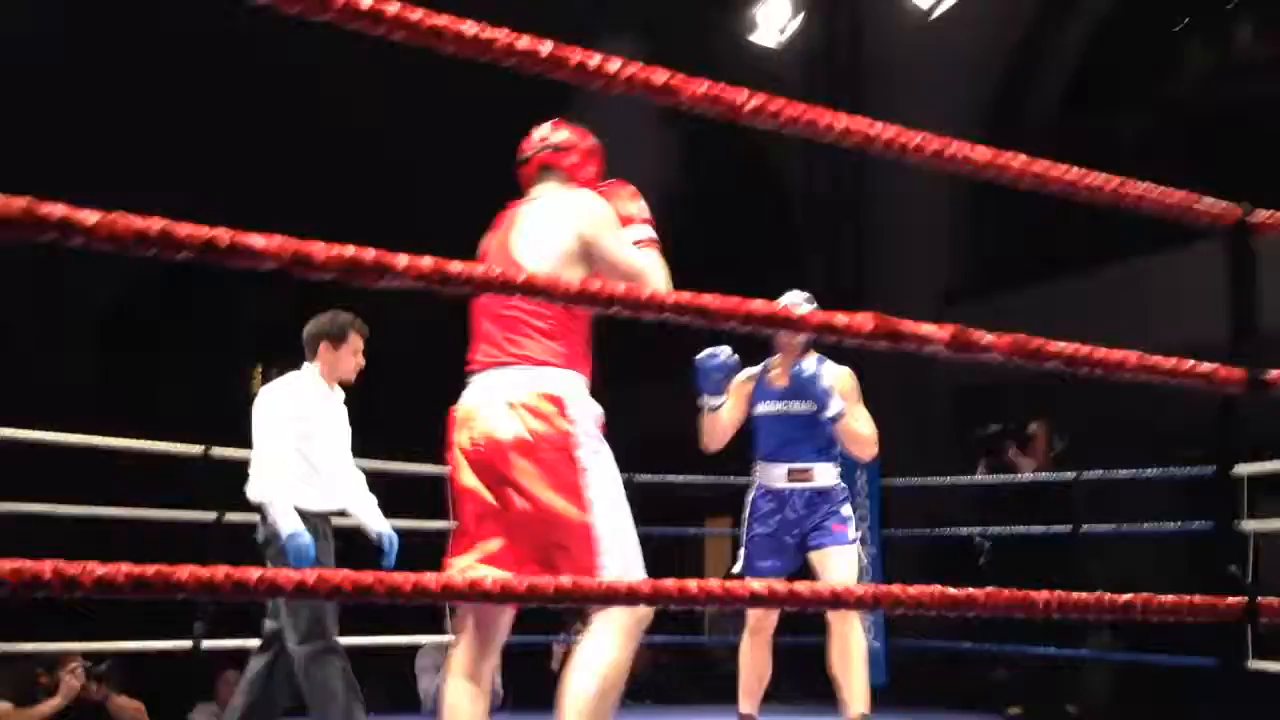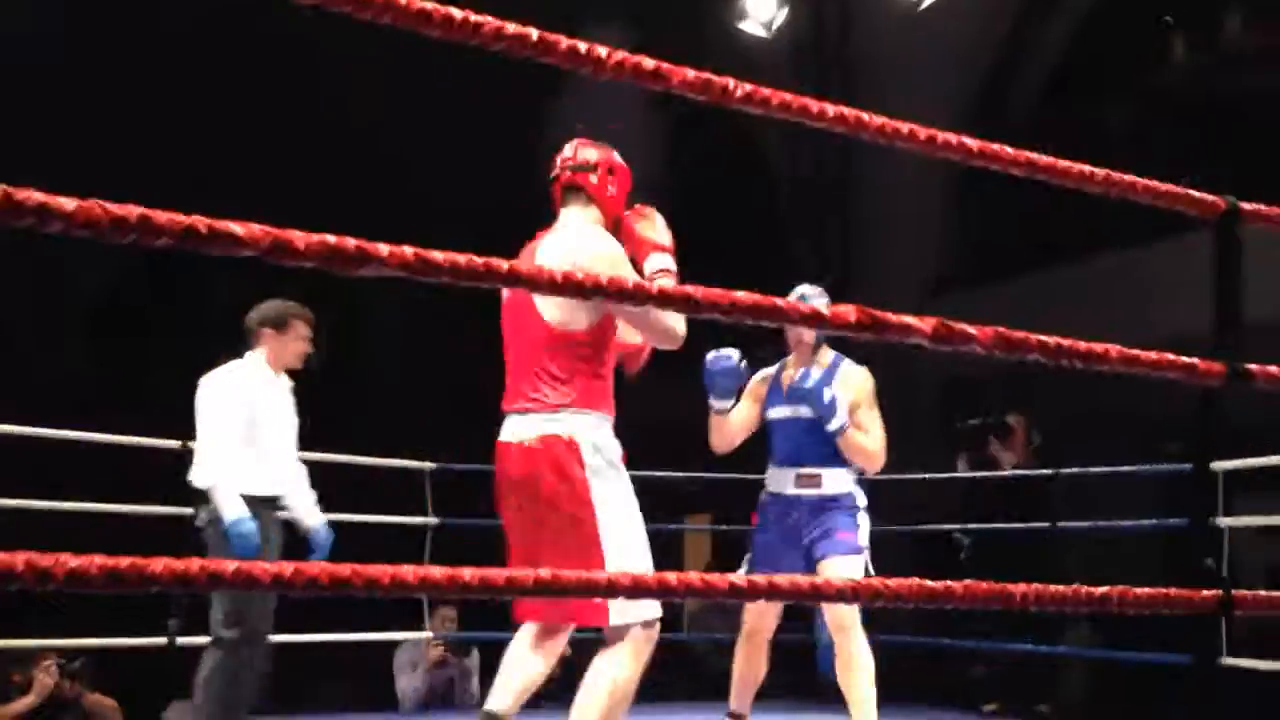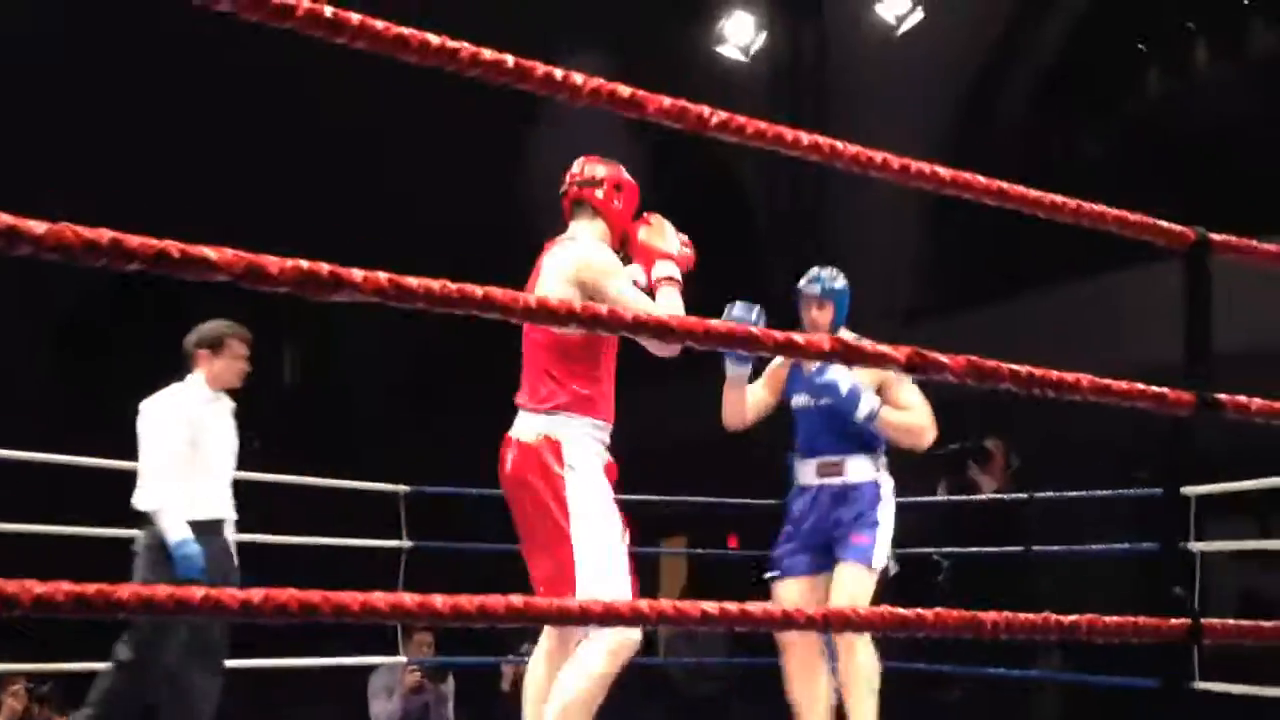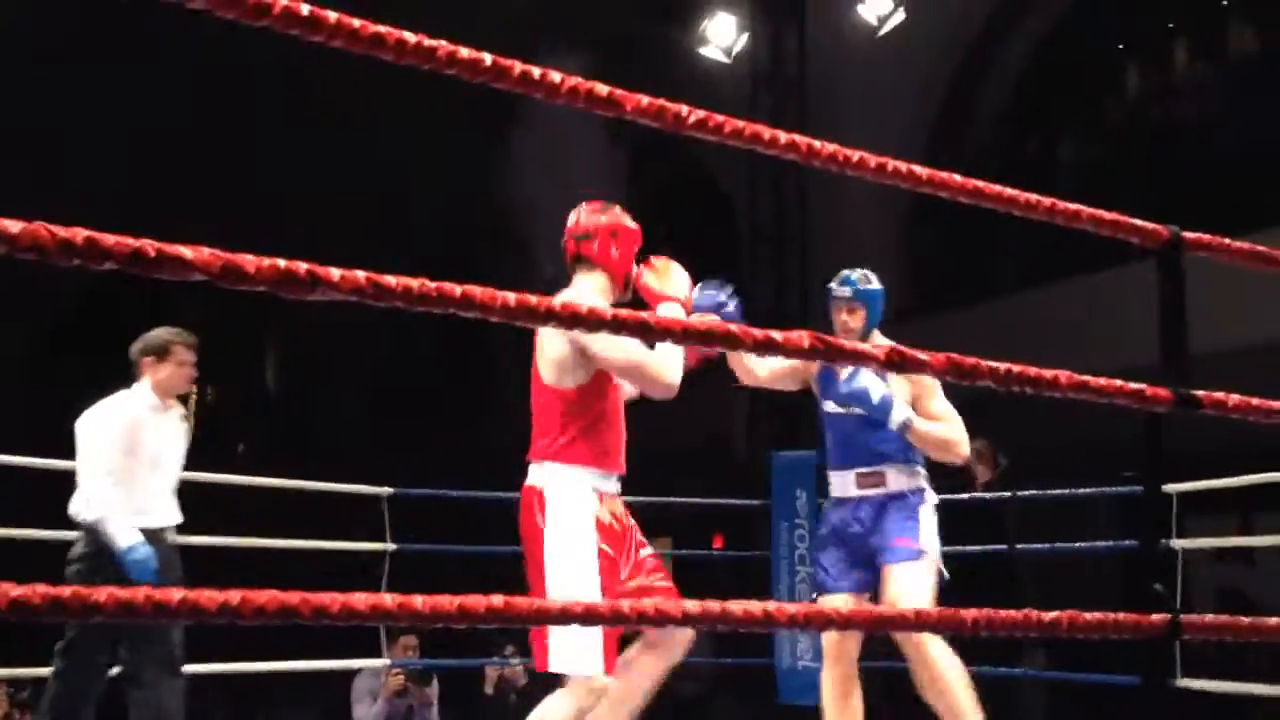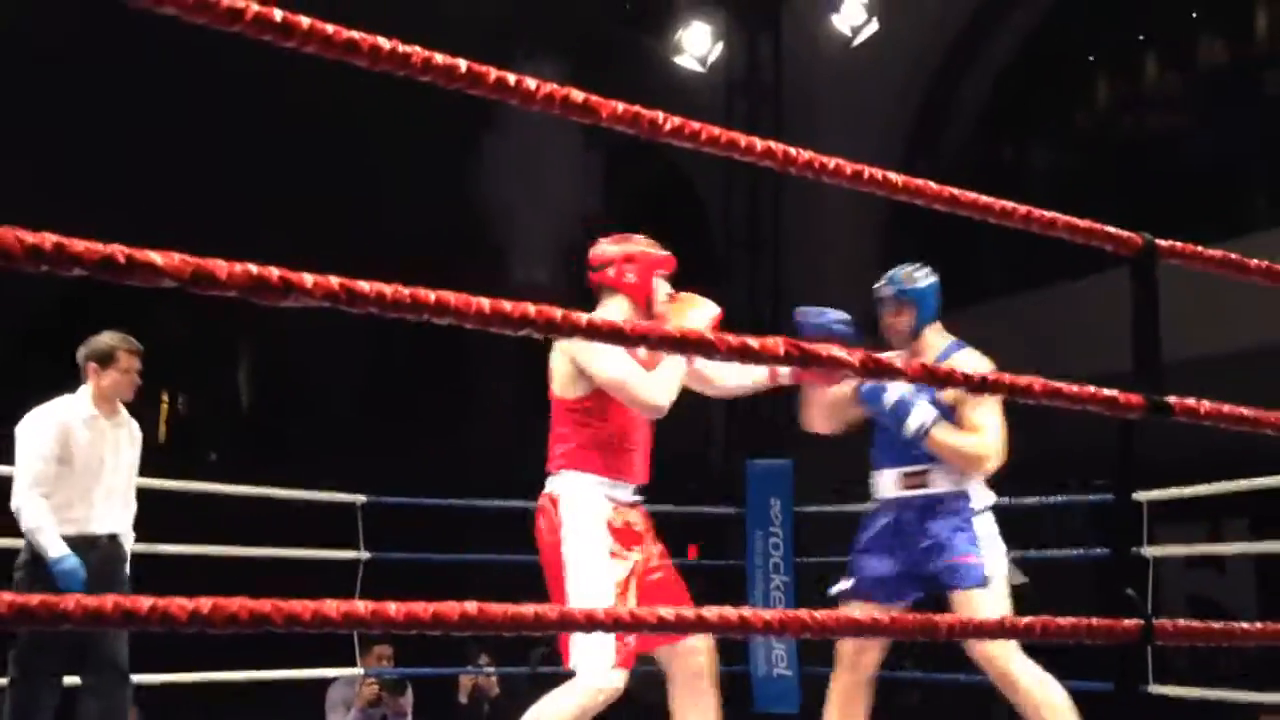
dt=0.2s
person 1, frame 1
left shoulder: (499, 232)
right shoulder: (580, 207)
right elbow: (654, 295)
right wrist: (637, 226)
left hip: (479, 416)
right hip: (547, 412)
left knee: (485, 624)
right knee: (623, 606)
person 1, frame 2
left shoulder: (536, 252)
right shoulder: (593, 246)
right elbow: (669, 333)
left wrist: (612, 342)
right wrist: (658, 256)
left hip: (523, 442)
right hip: (571, 444)
left knee: (550, 622)
right knee: (633, 628)
person 1, frame 3
left shoulder: (560, 256)
right shoulder: (586, 257)
right elbow: (667, 336)
left wrist: (646, 267)
right wrist: (662, 261)
left hip: (538, 447)
right hip: (565, 450)
left knee: (576, 624)
right knee: (615, 628)
person 1, frame 4
left shoulder: (591, 314)
right shoulder: (581, 312)
left elbow: (627, 385)
right elbow: (662, 381)
right wrist: (670, 302)
left hip: (598, 503)
right hip: (566, 500)
left knee: (669, 633)
right knee: (590, 675)
person 1, frame 5
left shoulder: (644, 343)
right shoulder: (586, 335)
left elbow: (717, 379)
right elbow: (654, 397)
left wrist: (786, 367)
right wrist: (687, 337)
left hip: (625, 516)
right hip: (582, 509)
left knee: (692, 652)
right knee: (603, 677)
person 2, frame 1
left shoulder: (837, 376)
right shoulder: (749, 379)
left elbow: (868, 449)
right elbow: (712, 441)
left wrist: (828, 403)
right wrist: (711, 393)
left hip: (825, 500)
right hip: (771, 501)
left knee: (842, 608)
right knee: (759, 621)
person 2, frame 2
left shoulder: (854, 378)
right shoulder: (764, 381)
left elbow: (874, 459)
right elbow: (722, 443)
left wrist: (833, 416)
right wrist: (720, 395)
left hip: (836, 506)
right hip: (782, 506)
left knee: (840, 614)
right knee: (757, 624)
person 2, frame 3
left shoulder: (875, 361)
right shoulder: (787, 366)
left elbow: (924, 432)
right elbow: (735, 417)
left wrist: (861, 403)
right wrist: (735, 358)
left hip: (861, 496)
right hip: (808, 500)
right knee: (794, 631)
person 2, frame 4
left shoulder: (911, 370)
right shoulder: (817, 367)
left elbow: (958, 449)
right elbow: (752, 373)
left wrist: (896, 413)
right wrist: (723, 323)
left hip: (900, 506)
right hip: (843, 510)
left knee: (911, 627)
right knee: (837, 650)
person 2, frame 5
left shoulder: (968, 366)
left elbow: (985, 459)
right elbow: (817, 421)
left wrist: (912, 417)
left hip: (953, 514)
right hip: (892, 519)
left knee: (996, 653)
right knee: (853, 658)
person 3, frame 1
left shoulder: (334, 405)
right shoulder: (284, 396)
left elbow: (345, 475)
right elbow: (270, 469)
left wrist: (378, 524)
right wrist: (290, 527)
left hip: (315, 528)
right hip: (290, 529)
left knee: (283, 640)
right knee: (315, 638)
person 3, frame 2
left shoulder: (281, 391)
right shoulder: (232, 382)
right elbow: (217, 455)
left wrist: (314, 518)
right wrist: (234, 513)
left hip: (266, 519)
right hip: (238, 517)
left knee: (252, 629)
right knee: (241, 626)
person 3, frame 3
left shoulder: (224, 412)
right shoulder: (172, 405)
right elbow: (157, 477)
left wrist: (227, 545)
right wrist: (179, 537)
left hip: (210, 541)
right hip: (170, 540)
left knee: (203, 657)
right knee: (147, 650)
person 3, frame 4
left shoulder: (177, 423)
right shoulder: (113, 414)
right elbow: (97, 486)
right wrist: (128, 542)
left hip: (156, 549)
right hip: (107, 548)
left knee: (163, 662)
right knee: (82, 661)
person 3, frame 5
left shoulder: (130, 430)
right shoulder: (51, 420)
right elbow: (26, 495)
left wrist: (121, 556)
right wrist: (56, 552)
left hip: (104, 555)
right hip: (51, 556)
left knee: (109, 666)
right knee: (34, 668)
